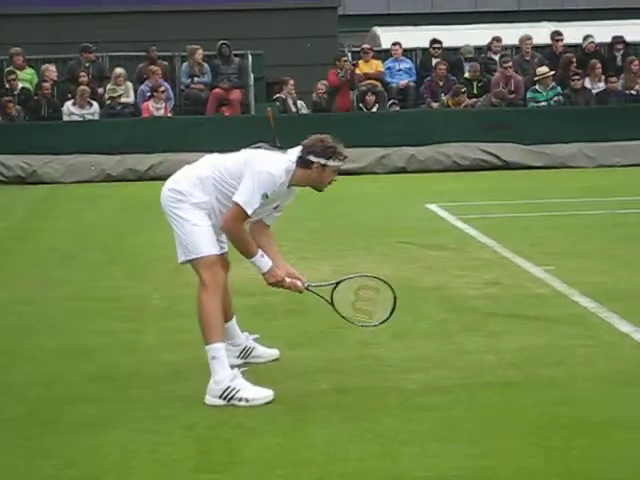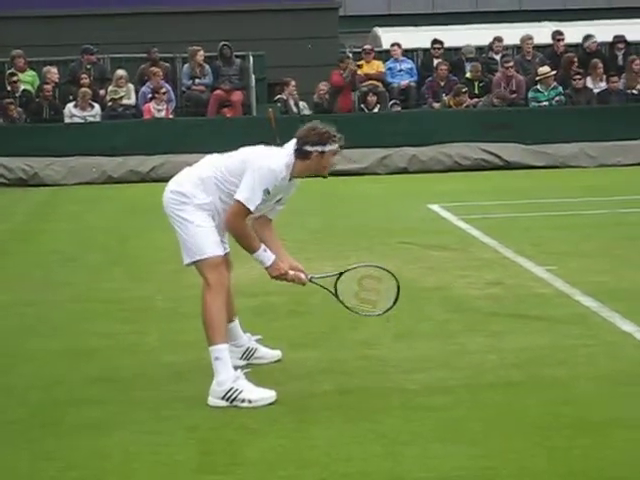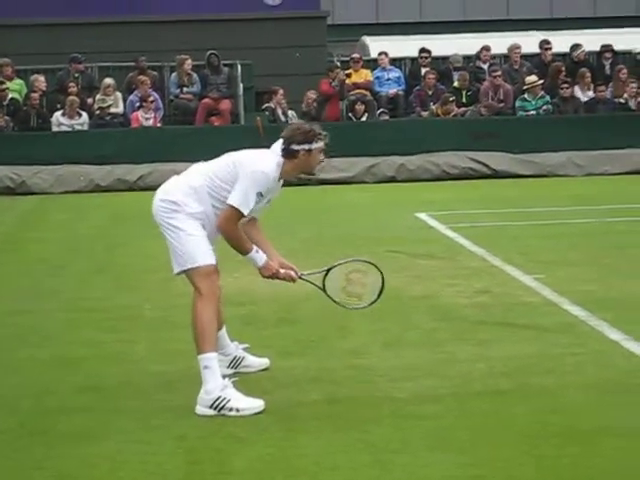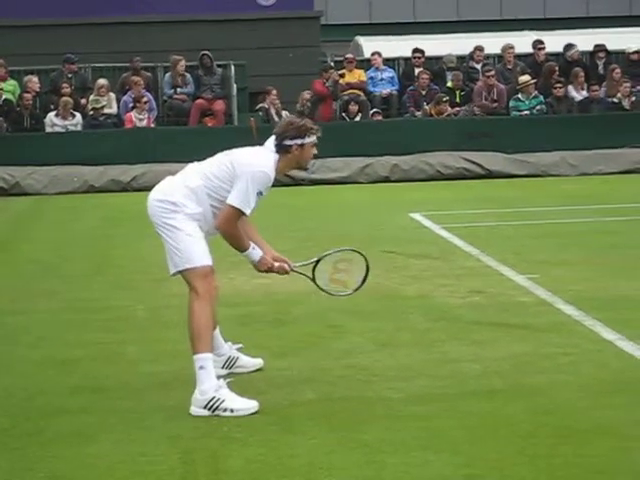
dt=0.2s
person 1, frame 1
left shoulder: (286, 184)
right shoulder: (270, 173)
left elbow: (259, 228)
right elbow: (231, 224)
left wrist: (283, 268)
right wrist: (265, 266)
left hip: (201, 200)
right hip: (185, 196)
left knee: (219, 269)
right knee: (212, 278)
left ankle: (236, 345)
right ankle: (222, 382)
person 1, frame 2
left shoulder: (289, 178)
right shoulder: (271, 168)
left elbow: (262, 221)
right elbow: (234, 221)
left wrist: (286, 260)
right wrist: (268, 260)
left hip: (203, 201)
right hip: (187, 198)
left knee: (222, 270)
right knee: (216, 278)
left ankle: (237, 345)
right ankle: (225, 382)
person 1, frame 3
left shoulder: (274, 175)
right shoulder: (262, 170)
left elbow: (247, 220)
right elbow: (226, 225)
left wrist: (275, 259)
right wrist: (259, 260)
left hip: (187, 206)
right hip: (177, 206)
left knee: (209, 279)
right knee: (207, 287)
left ankle: (225, 354)
right ankle: (213, 391)
person 1, frame 4
left shoulder: (263, 164)
right shoulder: (260, 169)
left elbow: (236, 216)
right elbow: (225, 224)
left wrist: (268, 251)
right wrist: (255, 256)
left hip: (176, 202)
right hip: (174, 205)
left knee: (203, 279)
right knee: (204, 288)
left ankle: (219, 354)
right ankle: (207, 391)
